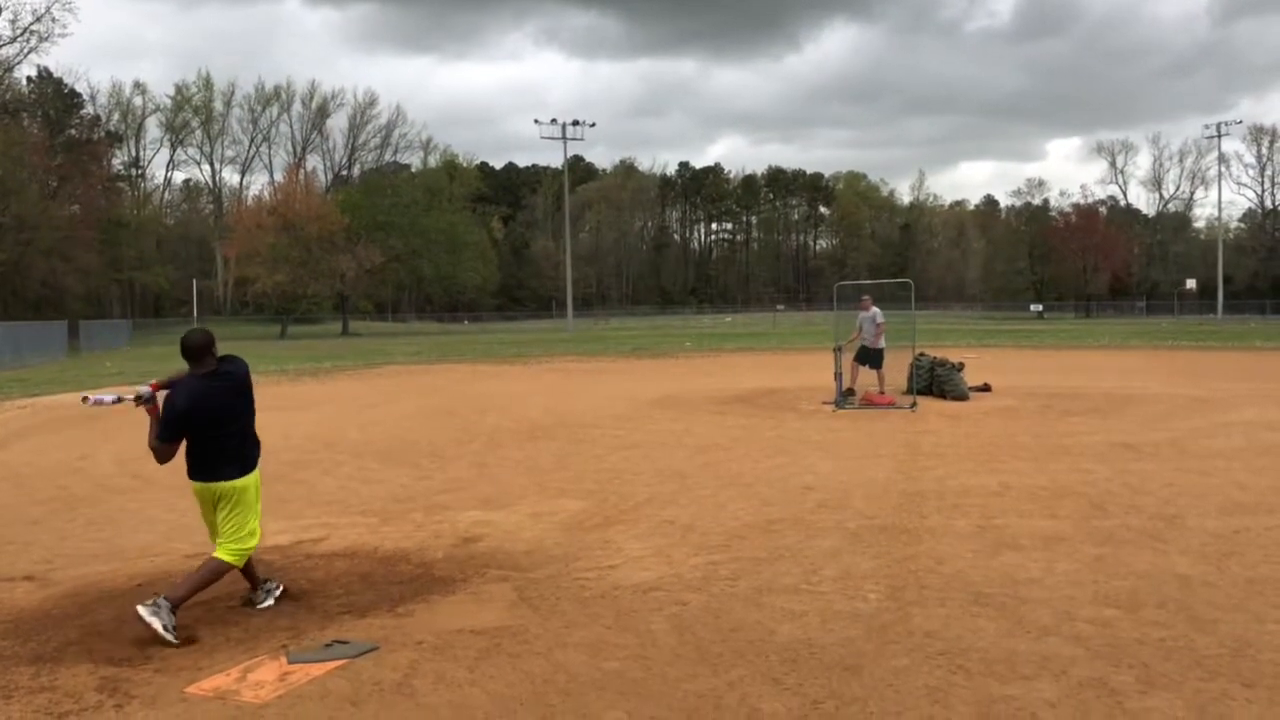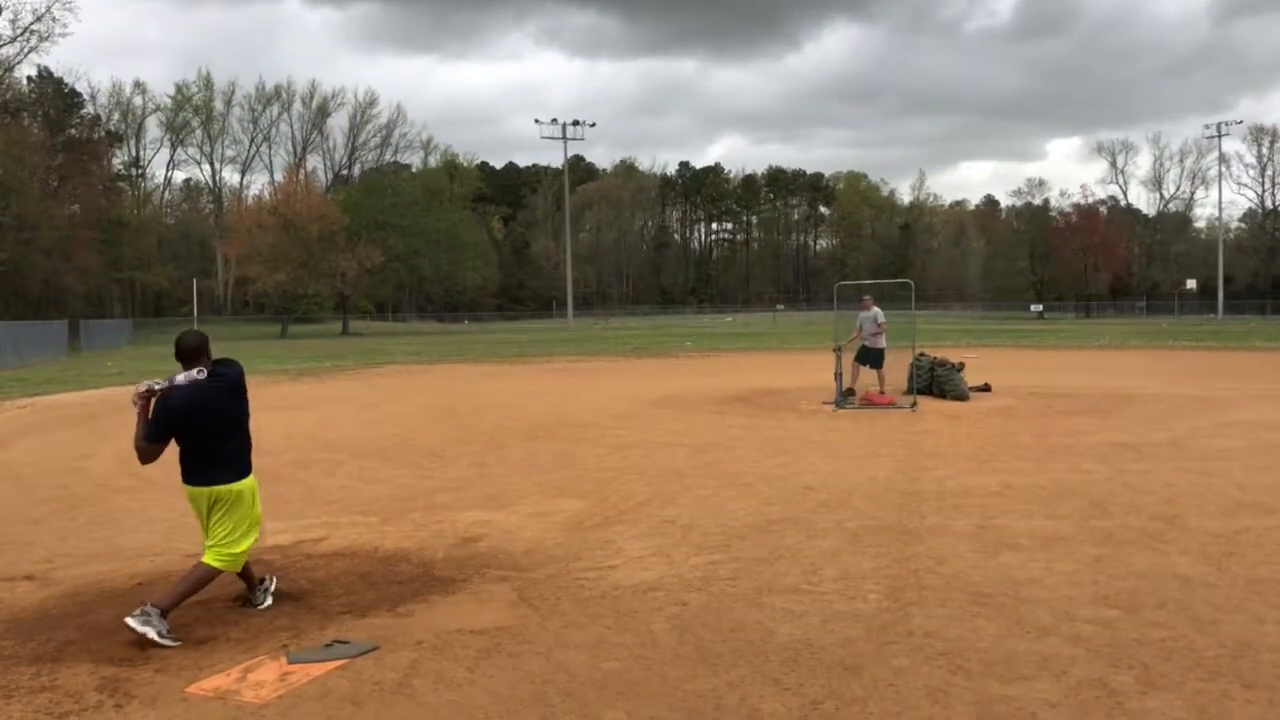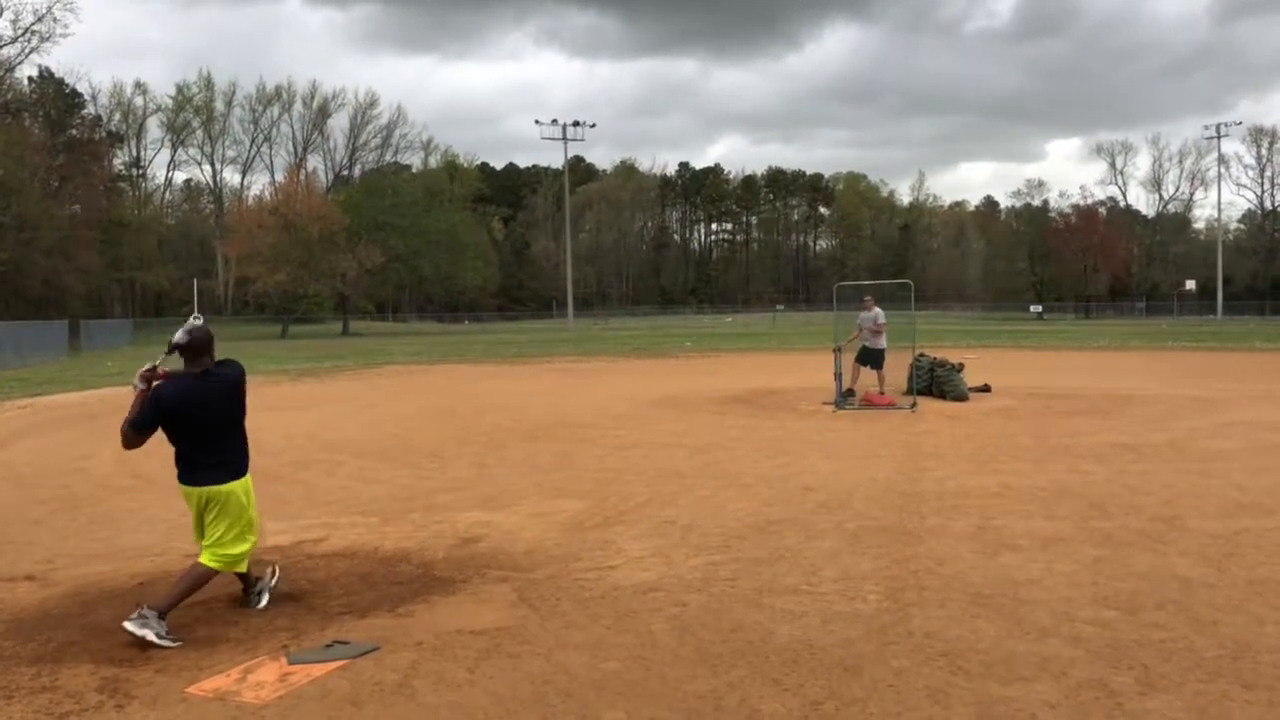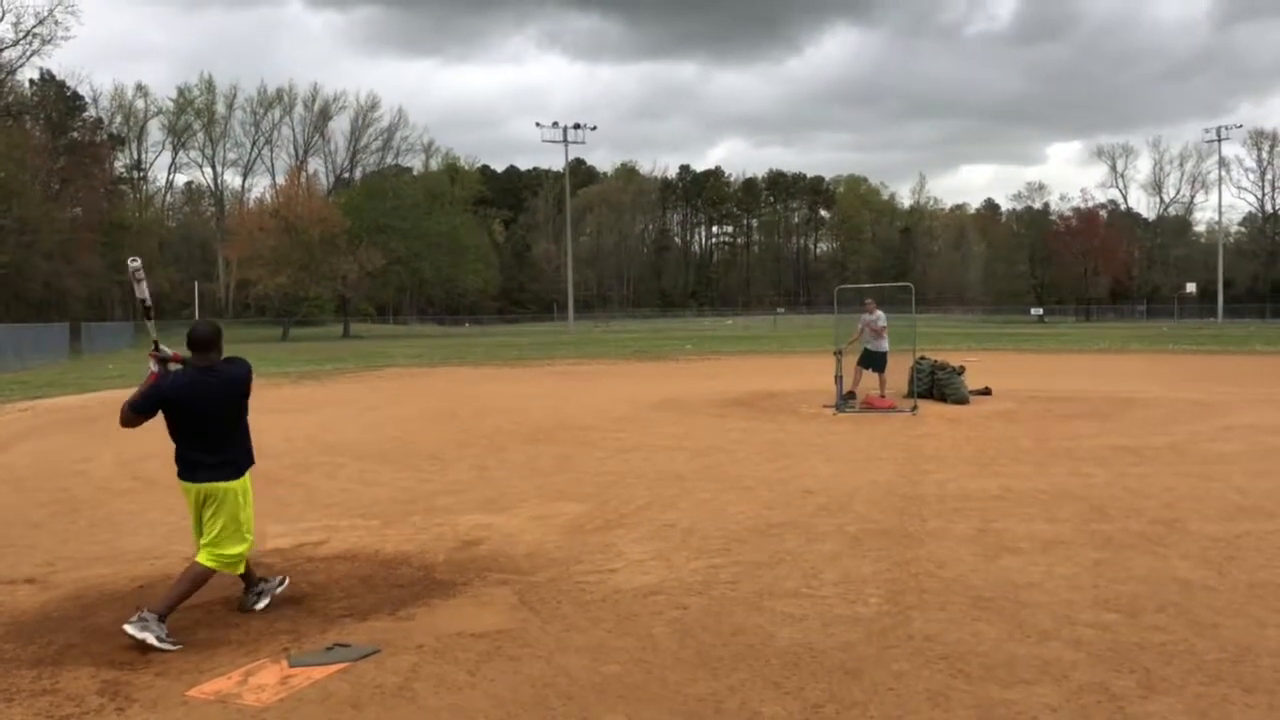
dt=0.1s
person 1, frame 1
left shoulder: (179, 400)
right shoulder: (237, 369)
left elbow: (162, 456)
left wrist: (152, 411)
right wrist: (159, 387)
left hip: (203, 479)
right hip: (240, 476)
left knee: (232, 533)
right knee: (231, 549)
left ankle: (259, 587)
right ankle: (165, 605)
person 1, frame 2
left shoulder: (172, 402)
right shoulder: (233, 372)
left elbow: (145, 454)
left wrist: (142, 409)
left hip: (196, 484)
right hip: (236, 480)
left knee: (226, 540)
right knee: (220, 554)
left ankle: (255, 587)
right ankle: (154, 612)
person 1, frame 3
left shoulder: (165, 395)
right shoulder: (234, 374)
left elbow: (129, 441)
left wrist: (142, 393)
right wrist: (165, 376)
left hip: (193, 483)
right hip: (231, 480)
left knee: (226, 539)
right knee: (217, 554)
left ankle: (252, 587)
right ankle: (151, 614)
person 1, frame 4
left shoulder: (171, 383)
right shoulder: (240, 372)
left elbow: (127, 419)
left wrist: (154, 375)
right wrist: (178, 361)
left hip: (192, 478)
right hip: (229, 478)
left knee: (229, 535)
right knee: (214, 553)
left ankle: (254, 588)
right ankle: (151, 616)
